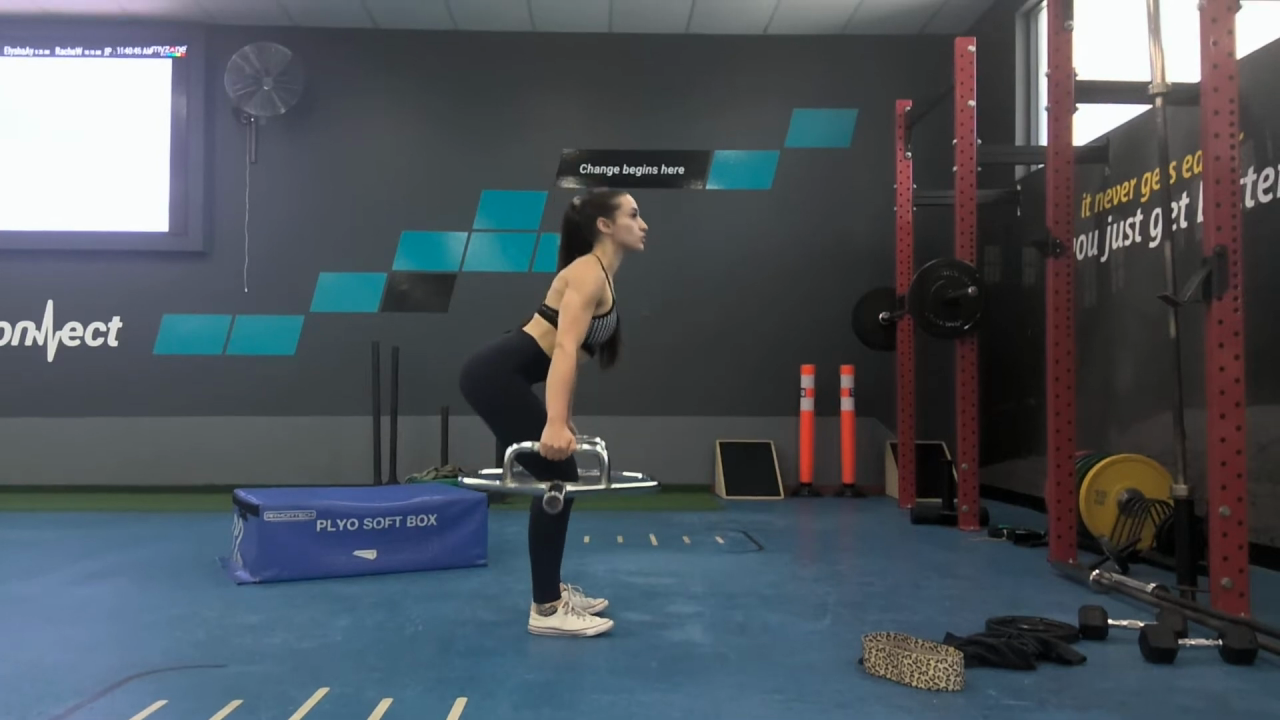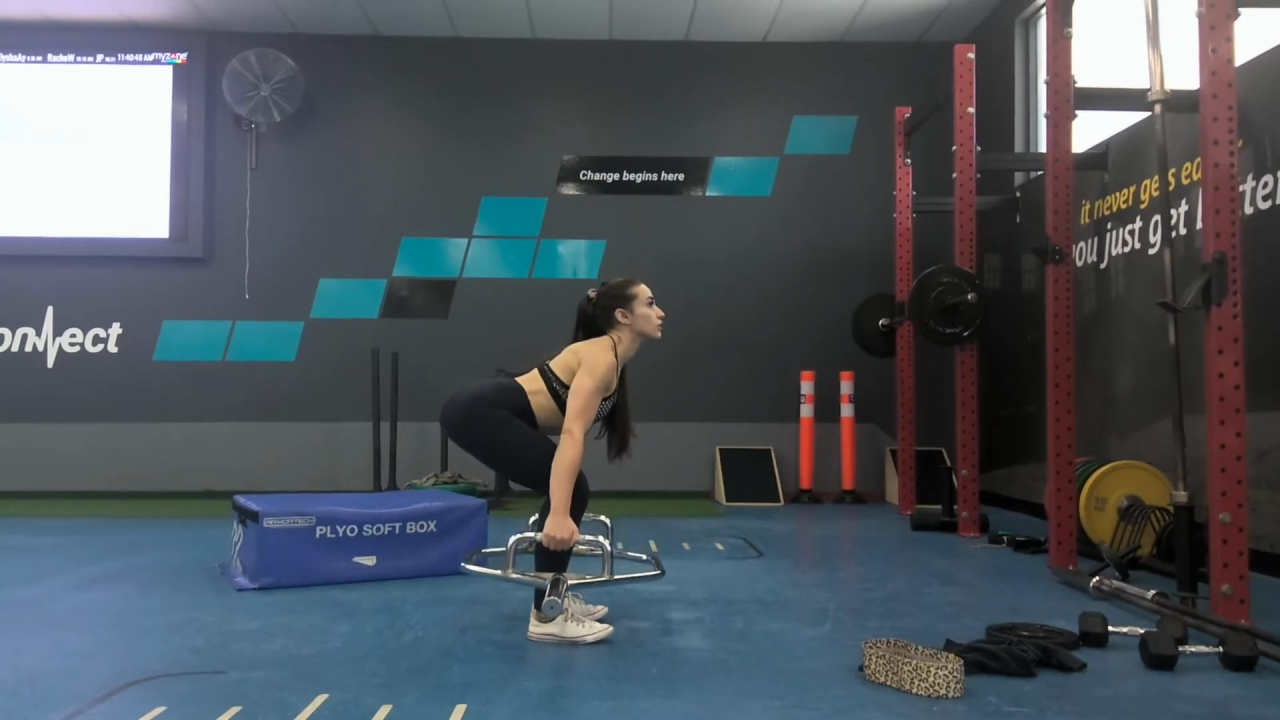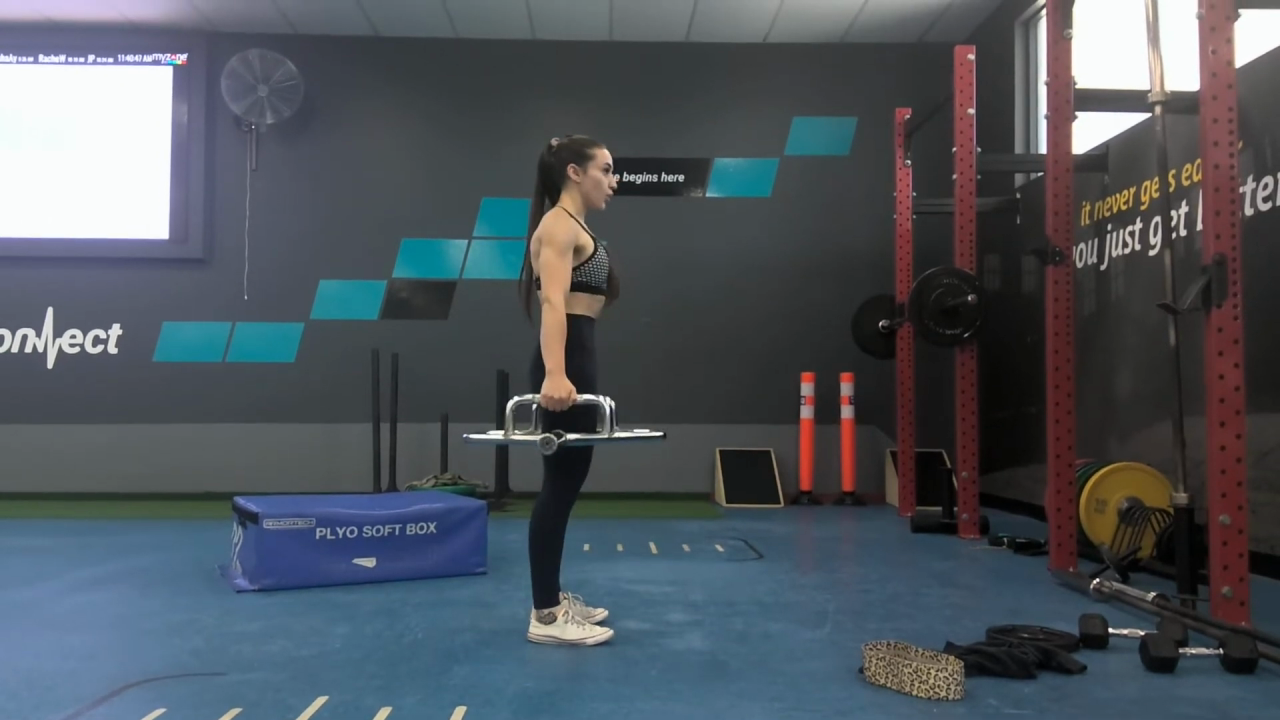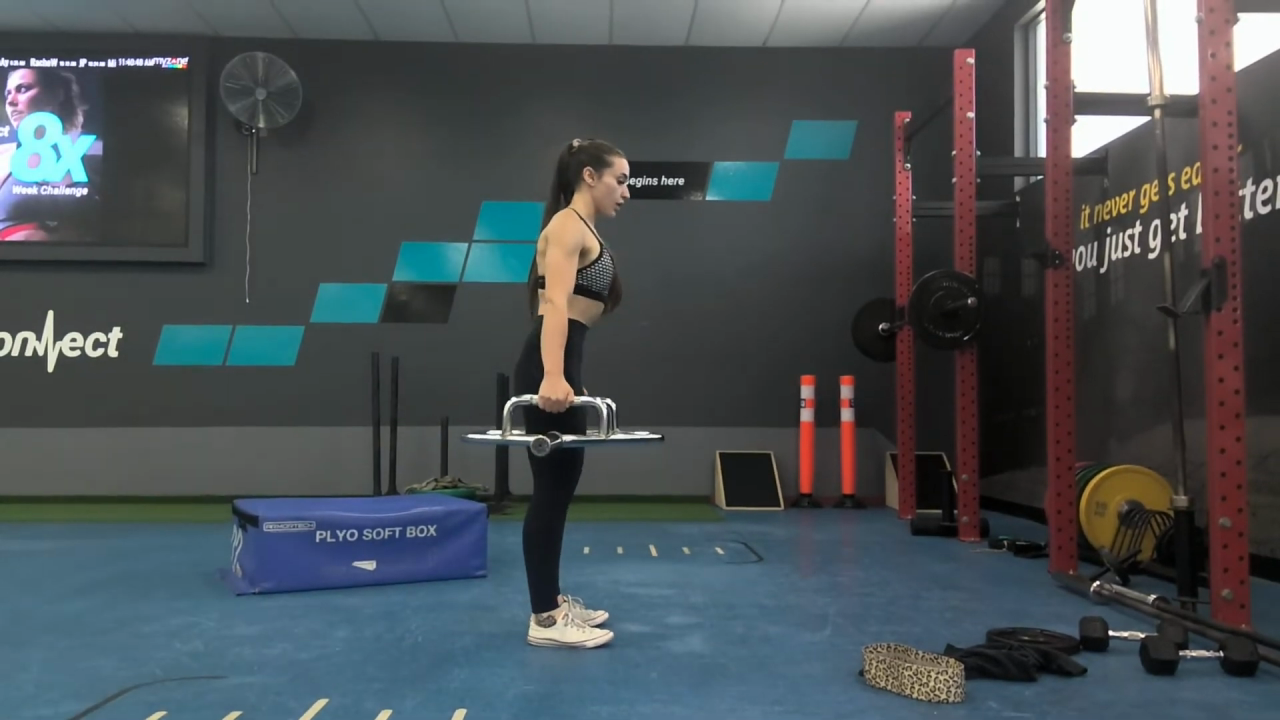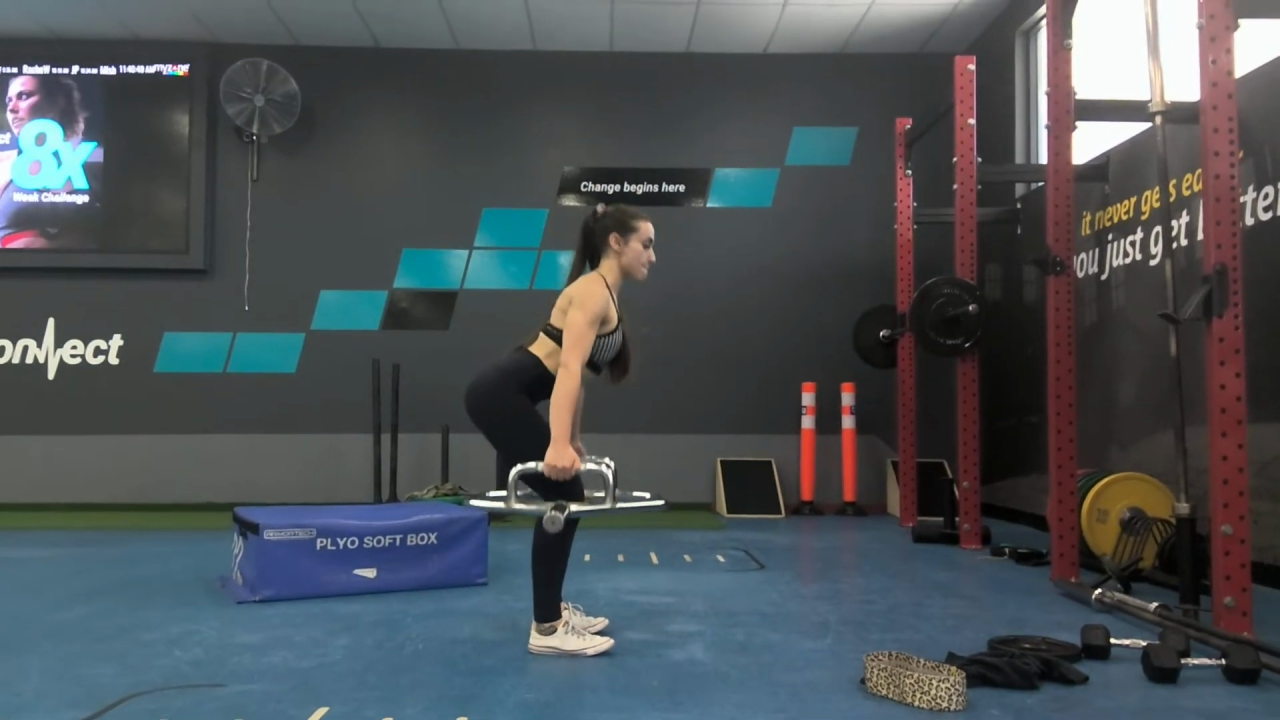
dt=1s
person 1, frame 1
left shoulder: (597, 274)
right shoulder: (589, 273)
left elbow: (567, 352)
right elbow: (564, 349)
left wrist: (564, 419)
right wrist: (554, 424)
left hip: (503, 376)
right hip: (496, 376)
left knee: (560, 479)
right knee: (556, 480)
left ankle: (552, 590)
right ankle: (546, 609)
person 1, frame 2
left shoulder: (610, 358)
right shoulder: (602, 358)
left elbow: (573, 431)
right elbow: (572, 436)
left wrist: (563, 507)
right wrist: (558, 514)
left hip: (483, 411)
right hip: (477, 414)
left knee: (570, 491)
right knee: (570, 495)
right ankle: (547, 615)
person 1, frame 3
left shoulder: (572, 226)
right shoulder: (560, 224)
right elbow: (554, 304)
right wrist: (555, 375)
left hip: (574, 360)
right hip: (565, 362)
left knee: (565, 483)
right knee: (561, 485)
left ankle: (552, 598)
right ankle: (546, 616)
person 1, frame 4
left shoulder: (581, 229)
right shoulder: (567, 225)
right elbow: (555, 306)
left wrist: (568, 376)
right wrist: (552, 376)
left hip: (562, 366)
right hip: (550, 368)
left knee: (561, 485)
right knee: (552, 487)
left ankle: (552, 601)
right ankle: (545, 619)
person 1, frame 5
left shoulder: (602, 292)
right shoulder: (593, 292)
left elbow: (573, 373)
right elbow: (568, 370)
left wrist: (573, 439)
right wrist: (558, 444)
left hip: (507, 394)
right hip: (499, 395)
left knee: (567, 497)
right knee: (562, 497)
left ankle: (553, 609)
right ankle: (546, 628)
